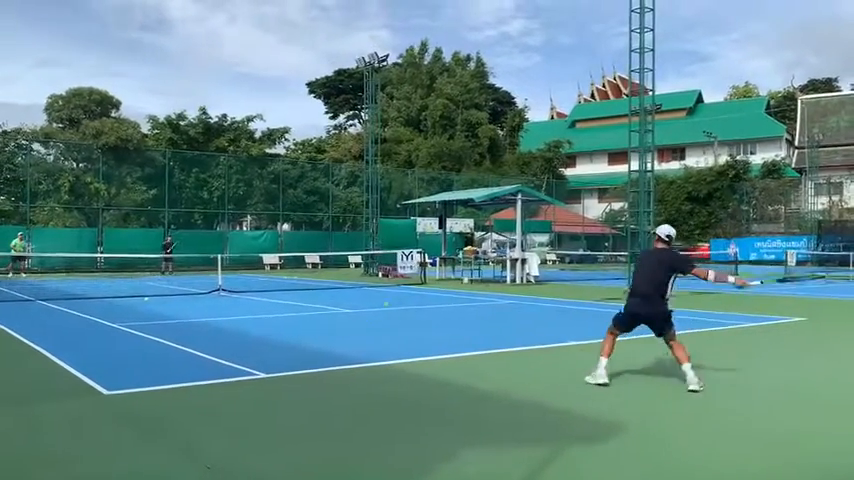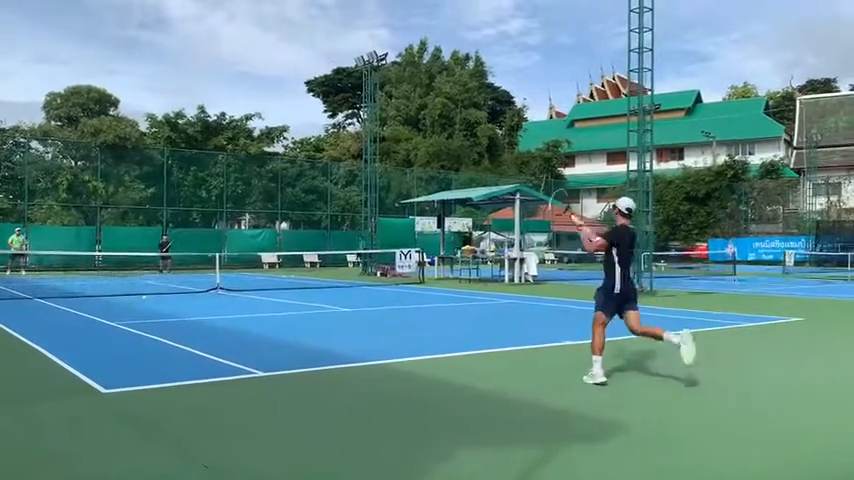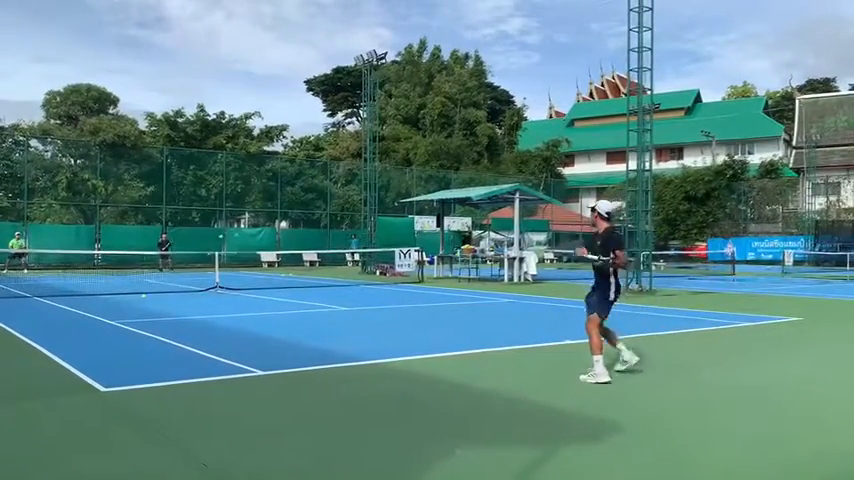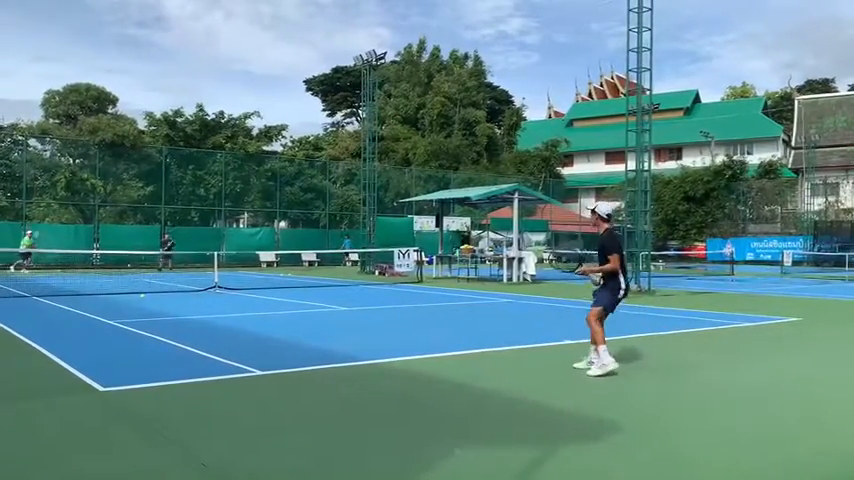
dt=0.3s
person 1, frame 1
left shoulder: (644, 255)
right shoulder: (675, 258)
right elbow: (703, 274)
right wrist: (732, 279)
left hip: (633, 307)
right hip: (658, 310)
left knee: (611, 333)
right knee: (673, 342)
left ankle: (600, 374)
right ankle: (692, 379)
person 1, frame 2
left shoulder: (617, 232)
right shoulder: (629, 233)
left elbow: (591, 248)
left wrist: (583, 231)
left hip: (614, 286)
right hip: (627, 287)
left knee: (598, 325)
right knee: (636, 327)
left ankle: (597, 372)
right ankle: (677, 339)
person 1, frame 3
left shoulder: (613, 236)
right shoulder: (596, 236)
left elbow: (623, 261)
right elbow: (586, 253)
left wrist: (609, 263)
right wrist: (584, 253)
left hip: (608, 288)
right hip: (600, 287)
left knee: (592, 325)
right knee: (597, 326)
left ankle: (600, 372)
right ankle: (626, 355)
person 1, frame 4
left shoulder: (609, 237)
right shoulder: (605, 236)
left elbow: (615, 266)
left wrist: (591, 270)
right wrist: (592, 270)
left hip: (616, 286)
right hip: (609, 285)
left knee: (593, 318)
right knee: (595, 319)
left ankle: (606, 361)
right ankle: (593, 359)
